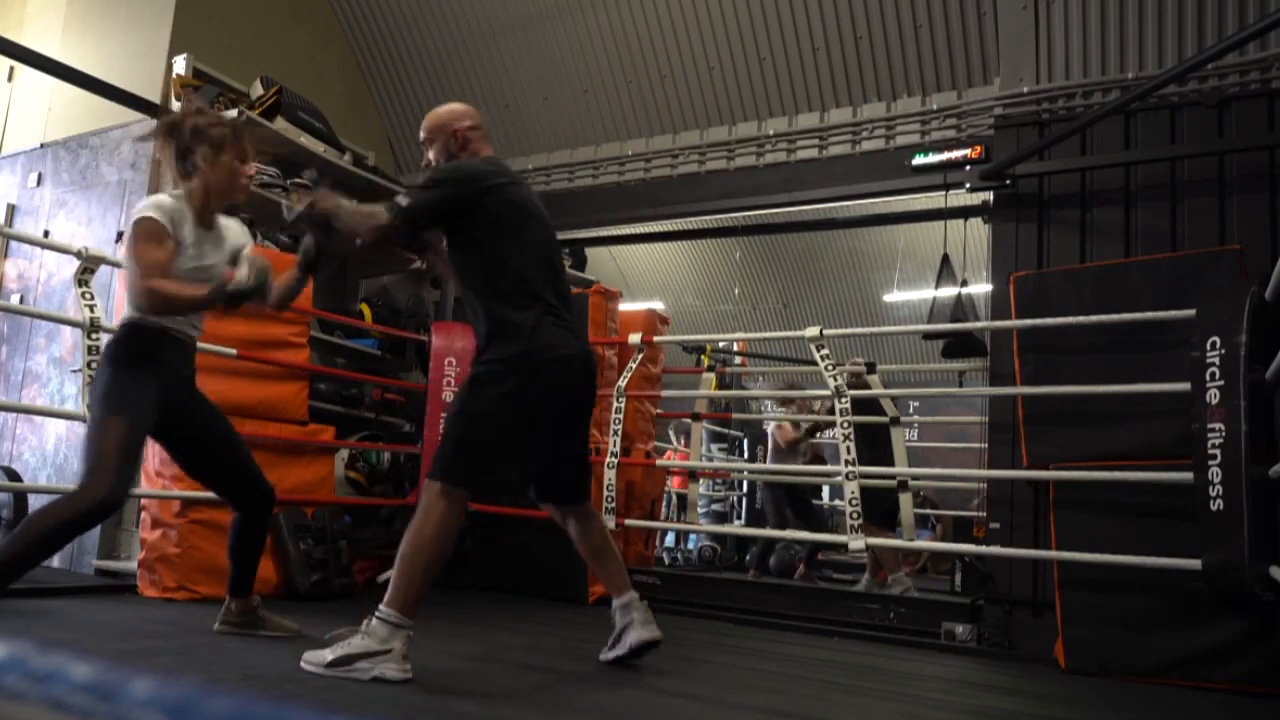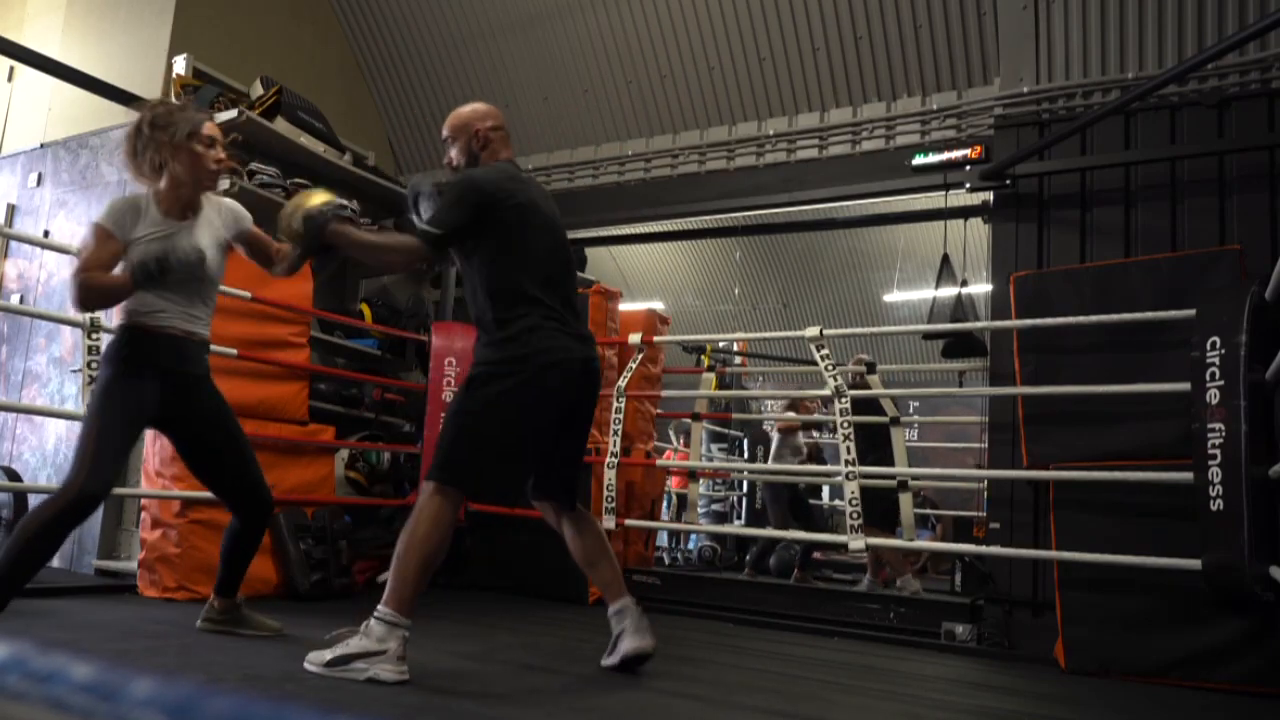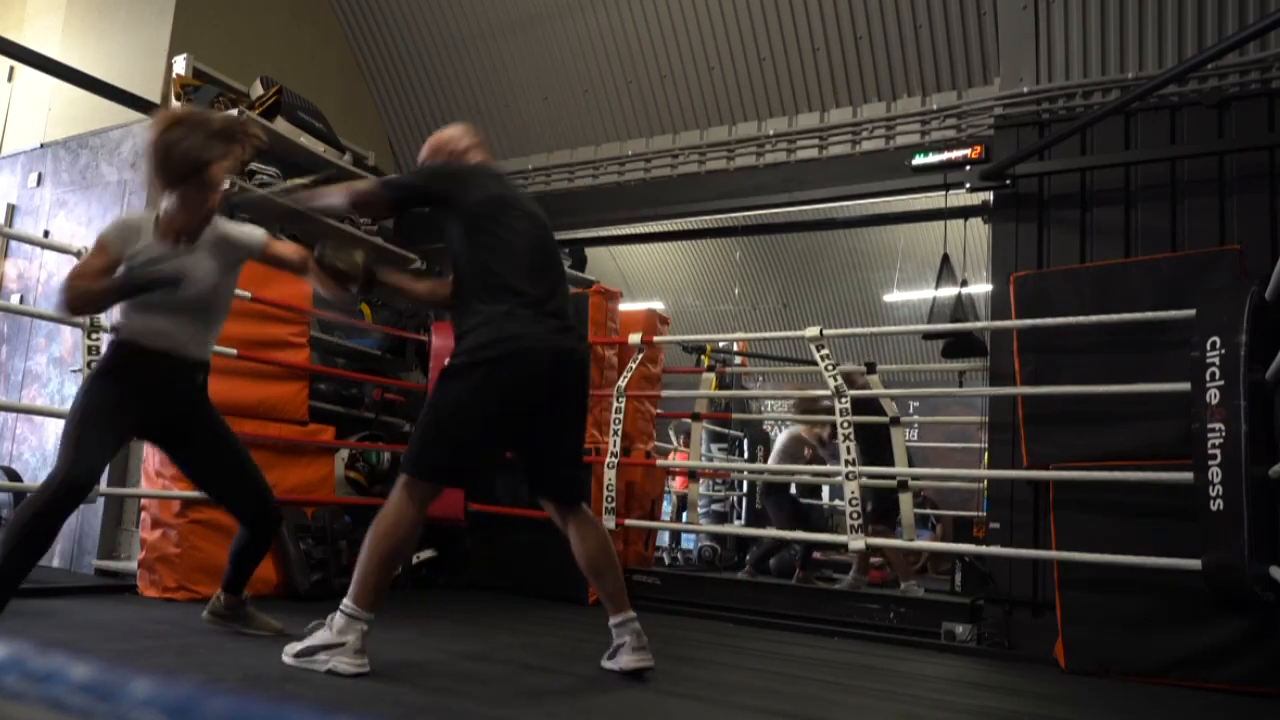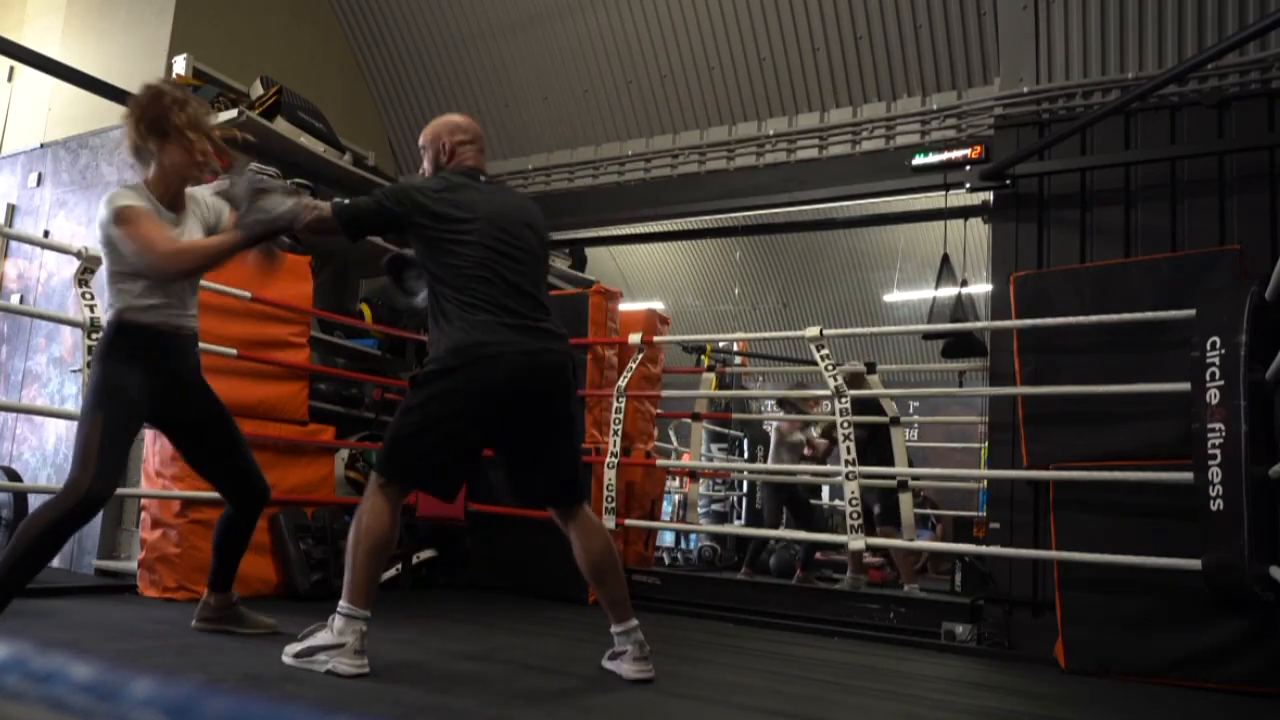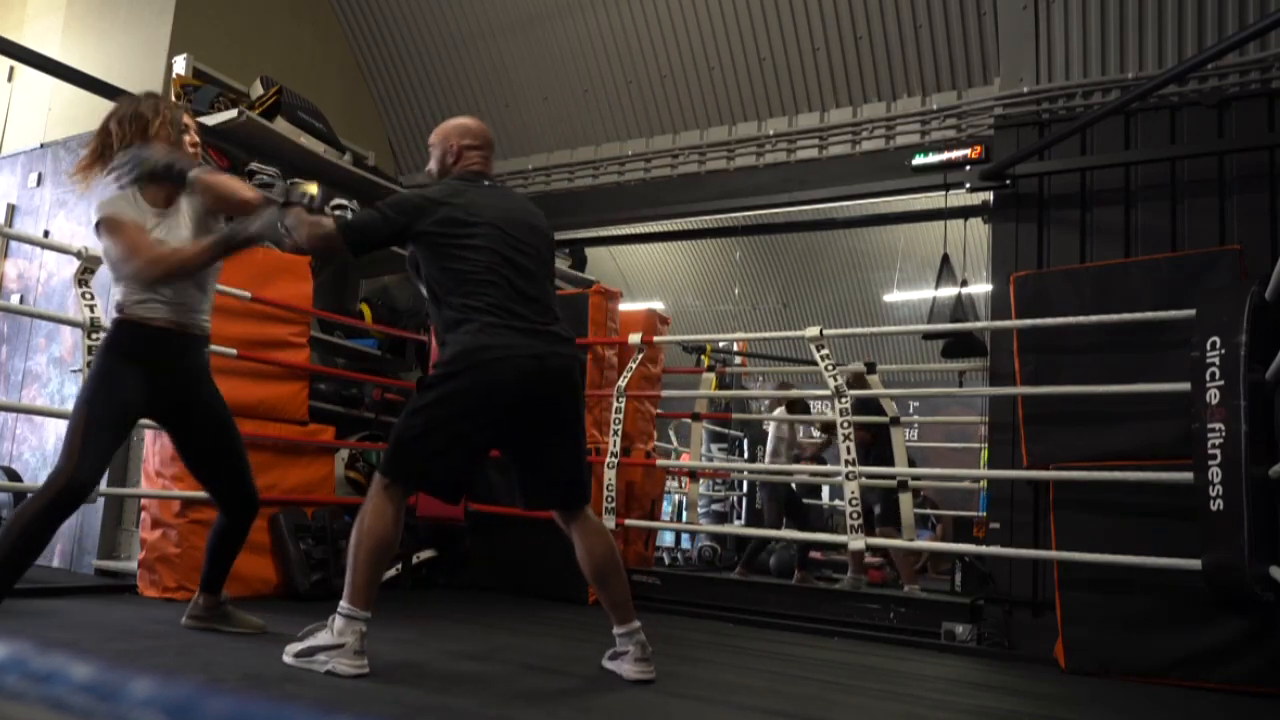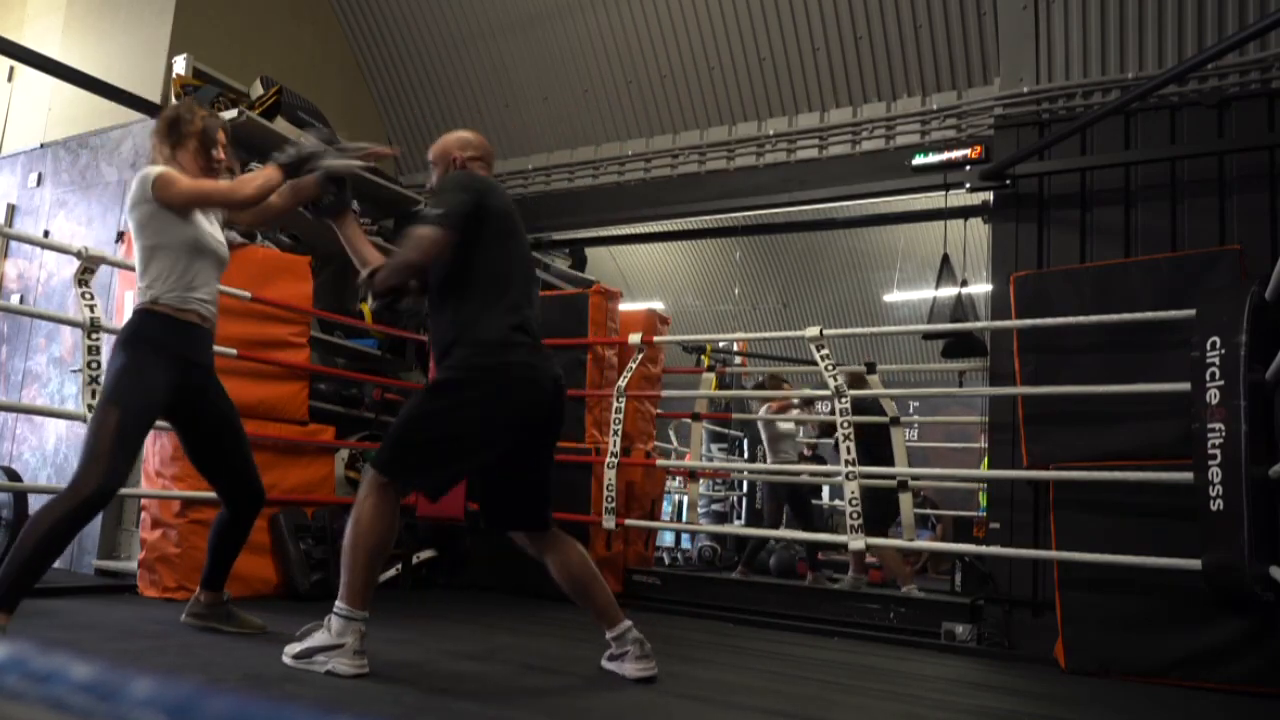
dt=0.4s
person 1, frame 1
left shoulder: (469, 178)
right shoulder: (496, 191)
left elbow: (381, 227)
right elbow: (478, 272)
left wrist: (323, 203)
right wrist: (426, 229)
left hip: (524, 360)
right hip: (568, 361)
left knee: (445, 490)
right knee: (567, 502)
left ankle: (383, 642)
right ankle: (632, 617)
person 1, frame 2
left shoulder: (481, 186)
right shoulder: (531, 196)
left elbow: (412, 253)
left wrist: (330, 232)
left hip: (523, 363)
right hip: (575, 364)
left knee: (441, 491)
right knee: (558, 503)
left ankle: (383, 641)
right ankle: (630, 625)
person 1, frame 3
left shoulder: (459, 178)
right shoulder: (517, 208)
left elbow: (359, 198)
right elbow: (447, 293)
left wrist: (308, 200)
right wrist: (370, 273)
left hip: (501, 356)
right hip: (562, 359)
left knee: (415, 485)
right knee: (565, 505)
left ankle: (345, 635)
right ankle: (629, 637)
person 1, frame 4
left shoulder: (419, 196)
right shoulder: (525, 208)
left elbow: (318, 221)
left hip: (472, 363)
right hip: (547, 363)
left knee: (386, 486)
right knee: (570, 508)
left ankle: (345, 636)
right ankle: (631, 644)
person 1, frame 5
left shoulder: (425, 203)
right shoulder: (530, 213)
left elbow: (318, 237)
left wrist: (298, 213)
left hip: (482, 366)
right hip: (555, 366)
left knee: (390, 488)
right knee: (572, 510)
left ankle: (345, 637)
right ankle: (632, 643)
person 1, frame 6
left shoulder: (467, 187)
right shoulder: (489, 217)
left elbow: (414, 255)
right elbow: (391, 276)
left wrist: (381, 275)
right wrist: (347, 223)
left hip: (483, 378)
right hip: (532, 386)
left knee: (379, 485)
right knee: (533, 532)
left ankle: (342, 637)
right ankle: (628, 643)
person 2, frame 1
left shoulder: (234, 232)
right shoulder: (157, 211)
left elbow: (270, 299)
right elbow: (148, 291)
left wrist: (309, 253)
right wrist: (224, 293)
left hip: (177, 378)
right hip: (135, 366)
left knee: (257, 496)
right knee: (100, 496)
left ankle: (240, 607)
person 2, frame 2
left shoulder: (225, 212)
right shoulder: (125, 210)
left elbow: (280, 261)
right elbow: (85, 293)
right wrist: (139, 273)
left hip: (191, 374)
right hip: (134, 366)
left knee: (254, 501)
right knee: (81, 492)
left ankle: (224, 605)
person 2, frame 3
left shoulder: (233, 238)
right shoulder: (128, 228)
left elbow: (305, 261)
right elbow: (71, 299)
right wrist: (132, 285)
left hip: (184, 398)
right hip: (118, 379)
left knee: (264, 515)
right knee: (69, 484)
left ankle: (228, 602)
person 2, frame 4
left shoulder: (200, 202)
right shoulder: (125, 203)
left elbow: (262, 235)
right elbow: (175, 260)
right wrist: (251, 228)
left hip: (181, 367)
right hip: (127, 359)
left knee: (250, 492)
right knee: (89, 491)
left ankle: (218, 602)
person 2, frame 5
left shoulder: (200, 188)
right shoulder: (117, 205)
left elbow: (255, 203)
right elbow: (157, 266)
left wrist: (180, 169)
right wrist: (231, 237)
left hip: (190, 367)
right hip: (129, 357)
left knee: (241, 500)
right knee: (70, 484)
left ankle: (208, 602)
person 2, frame 6
left shoulder: (204, 209)
right shoulder: (151, 182)
left elbow: (261, 209)
right elbow: (237, 193)
left wrist: (305, 171)
right wrist: (286, 160)
left hip: (195, 363)
right hip: (149, 348)
left knee: (245, 494)
right knee: (94, 486)
left ankle: (207, 602)
person 3, frame 1
left shoulder: (853, 394)
right shoulder: (882, 395)
left hip: (877, 469)
right hip: (893, 468)
left knee: (873, 526)
right knee: (880, 528)
left ankle: (898, 579)
right ankle: (870, 582)
person 3, frame 2
left shoulder: (855, 395)
left hip: (876, 470)
right hip: (891, 469)
left knee: (875, 530)
right knee: (874, 528)
left ankle: (907, 582)
right ankle: (872, 581)
person 3, frame 3
left shoulder: (857, 401)
right shoulder: (876, 401)
left knee: (878, 531)
right knee: (866, 526)
left ankle: (909, 586)
right ankle: (857, 577)
person 3, frame 4
left shoulder: (864, 401)
right shoulder: (863, 401)
left elbow: (856, 436)
left knee: (886, 530)
left ankle: (911, 587)
right ankle: (854, 578)
person 3, frame 5
left shoulder: (863, 402)
right shoulder: (872, 401)
left elbow: (861, 438)
left knee: (887, 531)
left ankle: (912, 588)
right ankle: (854, 579)
person 3, frame 6
left shoulder: (854, 405)
right shoulder: (885, 403)
left elbow: (825, 429)
left knee: (873, 537)
left ankle: (909, 589)
right ankle: (855, 577)
person 4, frame 1
left shoulder: (803, 427)
right shoulder: (779, 423)
right elbow: (787, 443)
left wrist: (812, 458)
right wrist: (812, 429)
left hip: (794, 484)
right hip: (773, 483)
left knee: (817, 528)
right knee: (778, 527)
left ankle: (805, 571)
right ankle: (755, 572)
person 4, frame 2
left shoulder: (802, 431)
right shoulder: (790, 418)
right elbow: (782, 428)
left wrist: (810, 453)
left hip: (792, 484)
right hip: (775, 482)
left knee: (814, 528)
right knee: (780, 529)
left ankle: (800, 573)
right ankle: (750, 571)
person 4, frame 3
left shoulder: (799, 432)
right shoulder: (801, 429)
right elbow: (822, 441)
left hip: (781, 490)
right hip: (773, 489)
left knee: (813, 528)
left ankle: (802, 573)
right ankle: (750, 569)
person 4, frame 4
left shoulder: (806, 429)
right shoulder: (784, 419)
left elbow: (816, 454)
right elbow: (791, 429)
right wrist: (808, 416)
left hip: (792, 482)
right hip: (775, 479)
left knee: (814, 528)
right knee: (771, 526)
left ankle: (803, 574)
right ankle: (746, 570)
person 4, frame 5
left shoulder: (789, 419)
right shoulder: (783, 412)
left elbow: (806, 452)
left wrist: (826, 441)
left hip: (783, 481)
right hip: (772, 479)
left knee: (808, 528)
right knee: (772, 528)
left ankle: (802, 574)
right ankle: (742, 569)
person 4, frame 6
left shoulder: (792, 413)
right shoulder: (766, 412)
right elbow: (784, 405)
right wrist: (801, 403)
left knee: (811, 527)
right knee: (771, 525)
left ankle: (813, 574)
right ankle: (742, 570)
